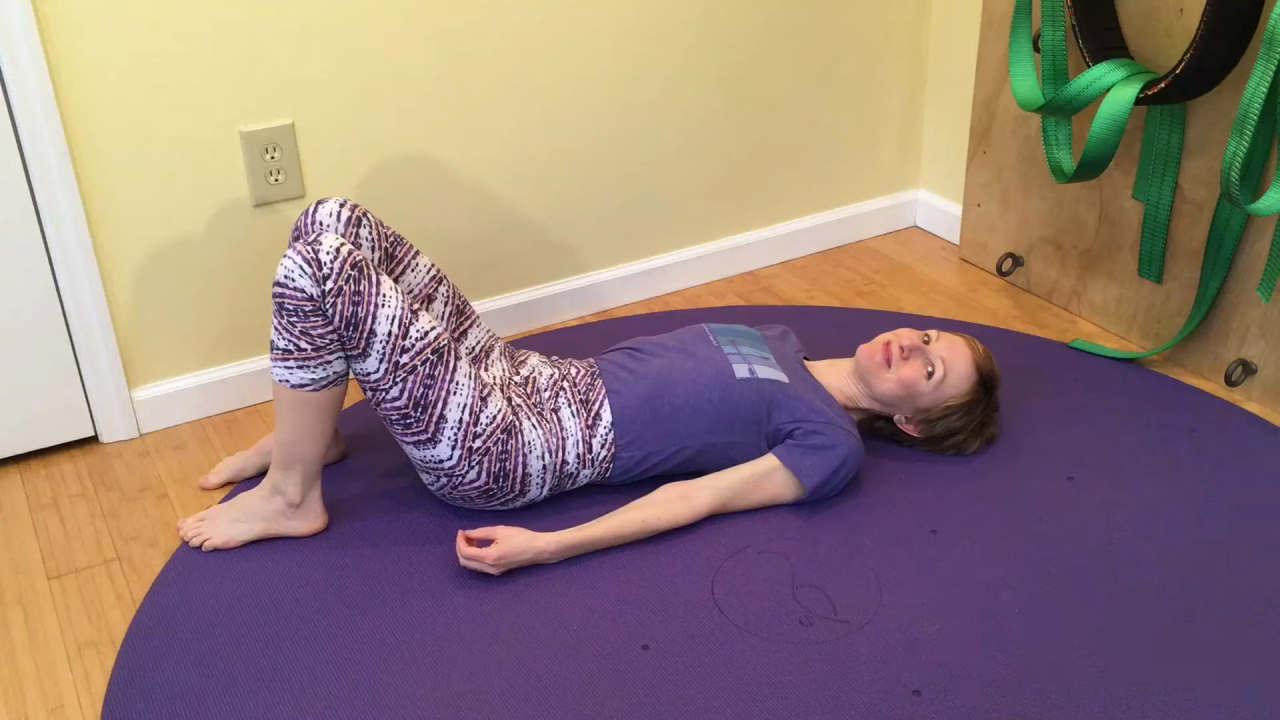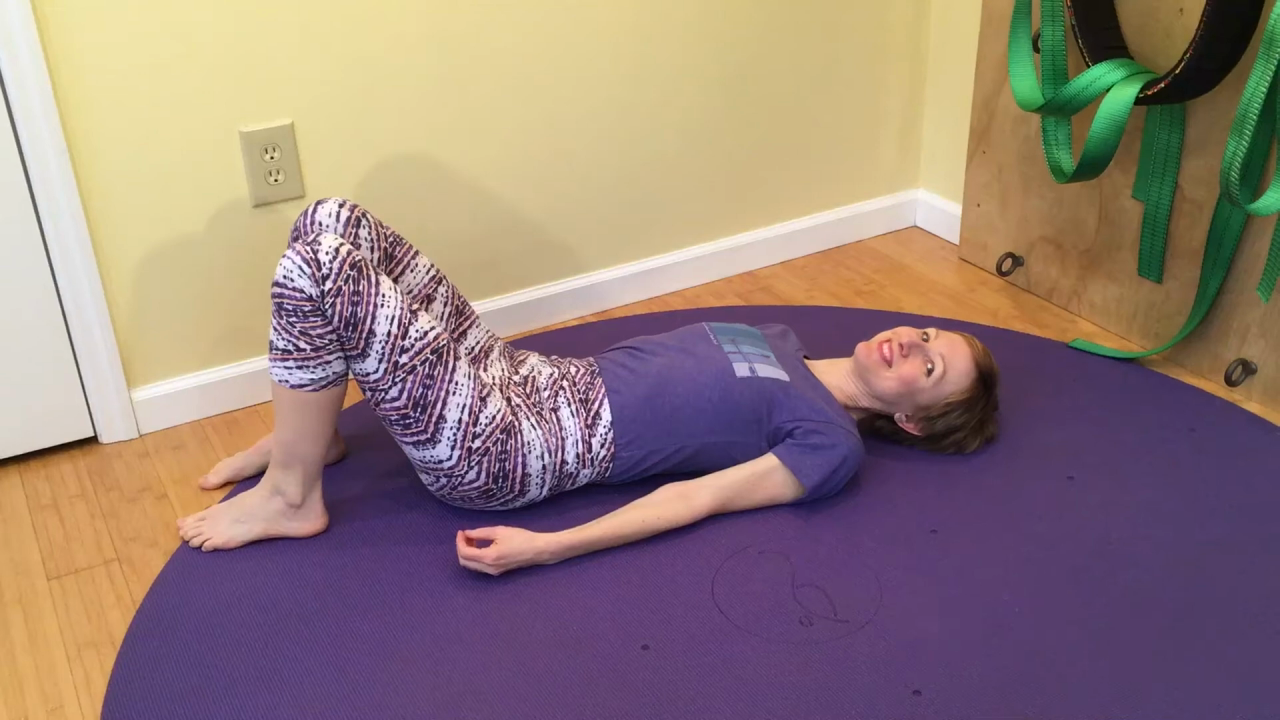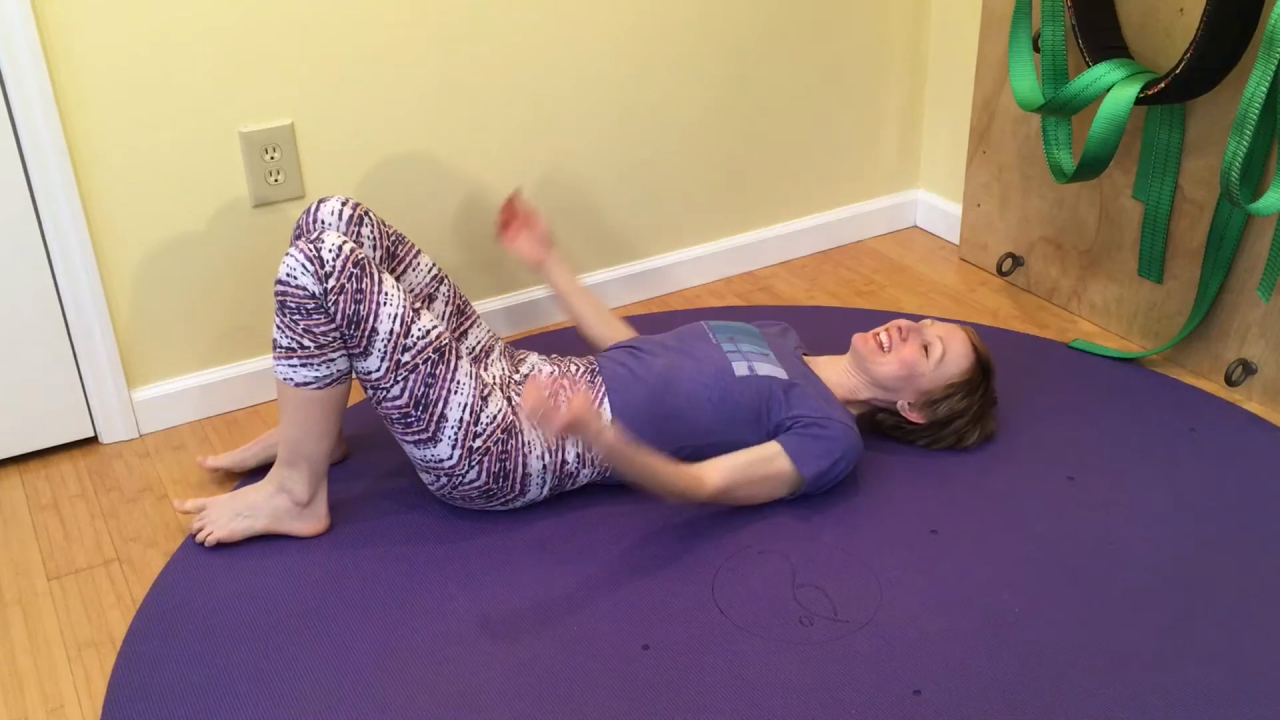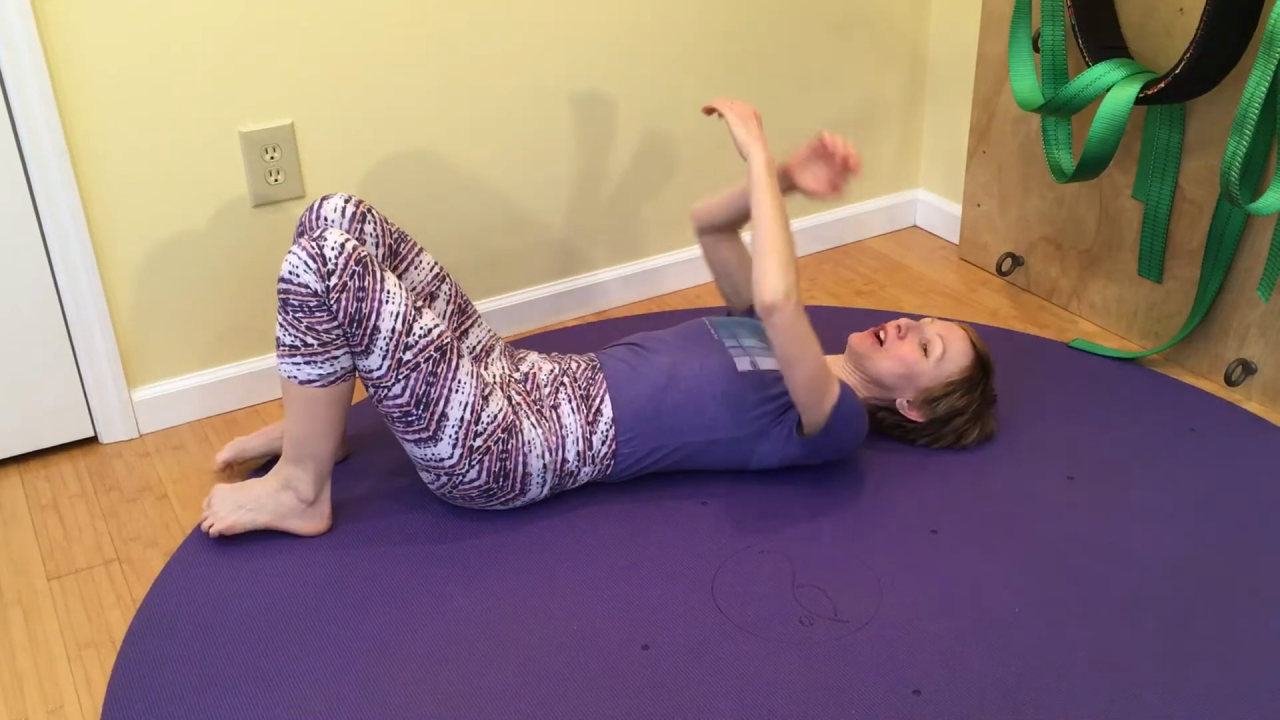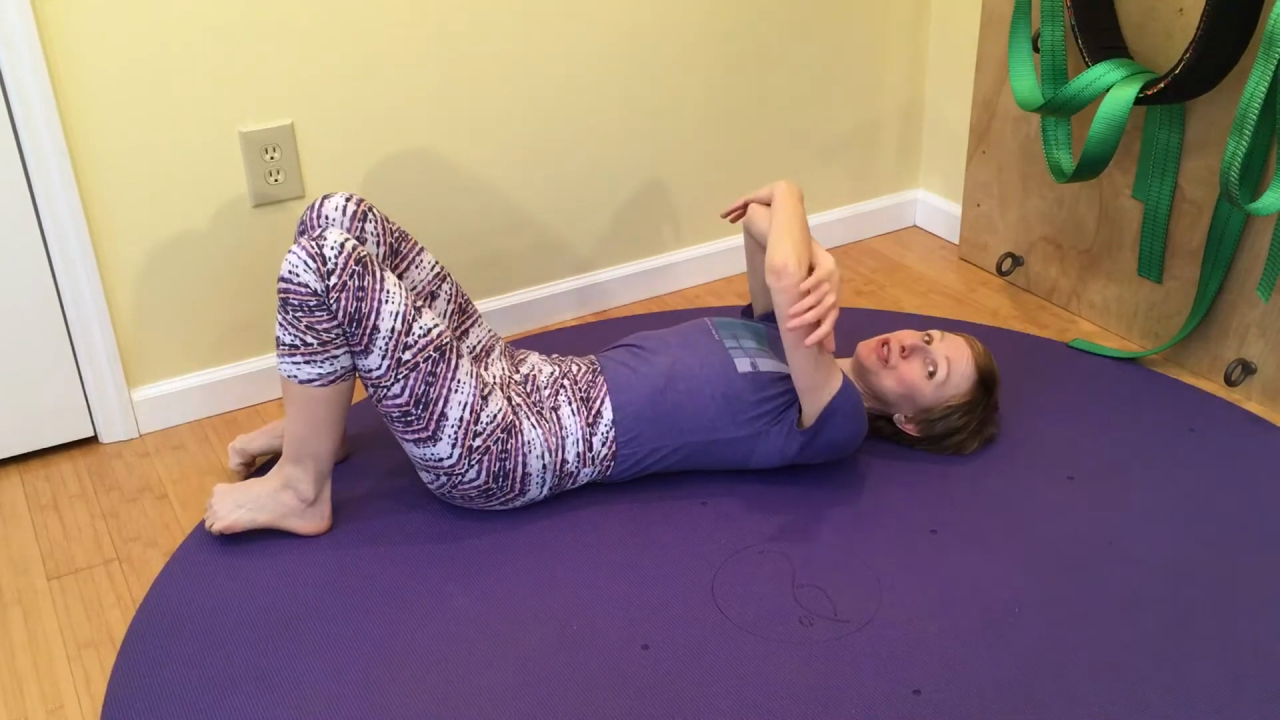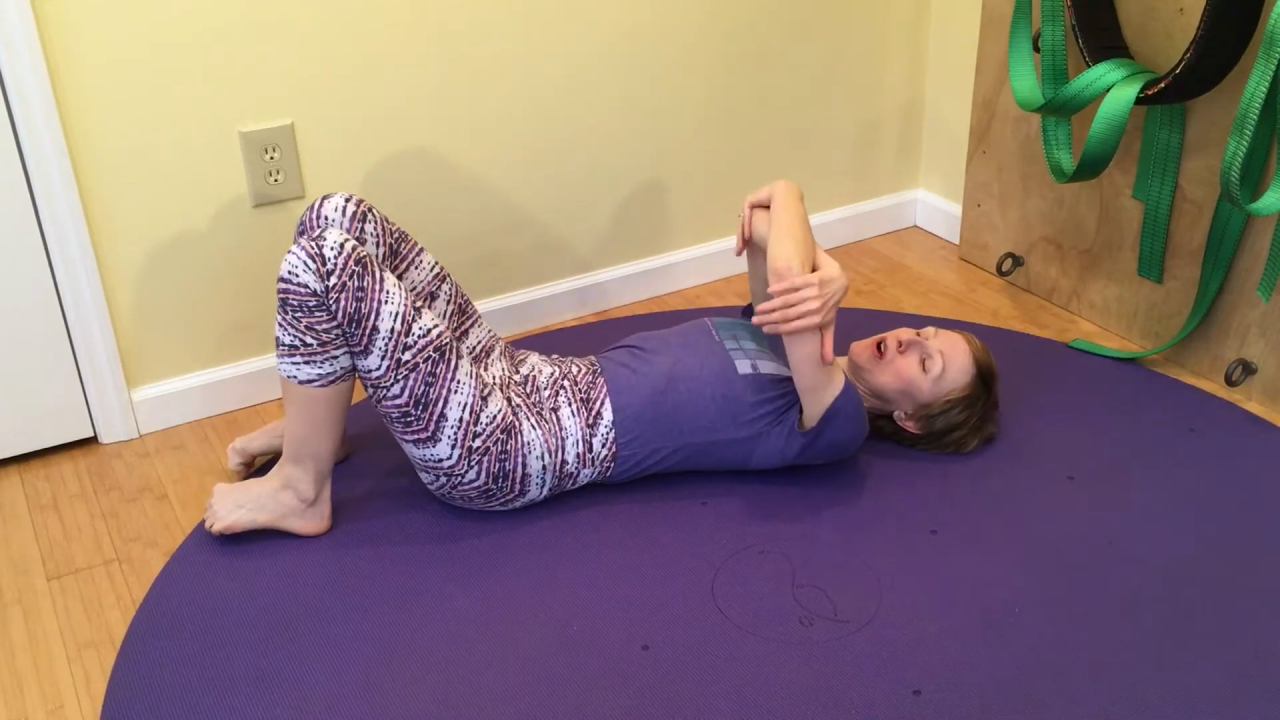
dt=0.5s
person 1, frame 1
left shoulder: (831, 447)
right shoulder: (784, 345)
left elbow: (695, 496)
left wrist: (542, 548)
left hip: (505, 452)
right hip: (534, 381)
left knee: (317, 266)
right knee: (333, 222)
left ankle: (290, 497)
right ankle: (308, 434)
person 1, frame 2
left shoulder: (831, 447)
right shoulder: (783, 342)
left elbow: (696, 498)
left wrist: (540, 547)
left hip: (501, 450)
right hip: (533, 381)
left knee: (316, 266)
right knee: (332, 222)
left ankle: (290, 498)
right ankle: (306, 433)
person 1, frame 3
left shoulder: (830, 441)
right shoulder: (782, 341)
left elbow: (699, 487)
left wrist: (595, 433)
right wrist: (550, 265)
left hip: (492, 448)
right hip: (524, 377)
left knee: (320, 260)
right knee: (336, 220)
left ankle: (295, 495)
right ankle: (306, 430)
person 1, frame 4
left shoulder: (835, 422)
right shoulder: (789, 341)
left elbow: (776, 295)
right elbow: (708, 223)
left wrist: (757, 149)
right wrist: (790, 178)
left hip: (506, 448)
right hip: (535, 384)
left knee: (325, 259)
right knee: (340, 218)
left ankle: (300, 491)
right ankle: (311, 422)
person 1, frame 5
left shoulder: (835, 421)
right shoulder: (800, 342)
left elbow: (782, 270)
right elbow: (763, 230)
left wrist: (786, 197)
right wrist: (820, 268)
left hip: (507, 449)
right hip: (534, 381)
left knee: (323, 258)
right knee: (340, 218)
left ankle: (300, 489)
right ankle: (312, 424)
person 1, frame 6
left shoulder: (837, 423)
right shoulder: (797, 345)
left elbow: (790, 273)
right elbow: (767, 245)
left wrist: (791, 214)
right wrist: (825, 278)
left hip: (507, 448)
right hip: (530, 382)
left knee: (323, 262)
right knee: (340, 218)
left ankle: (299, 491)
right ankle: (314, 424)
